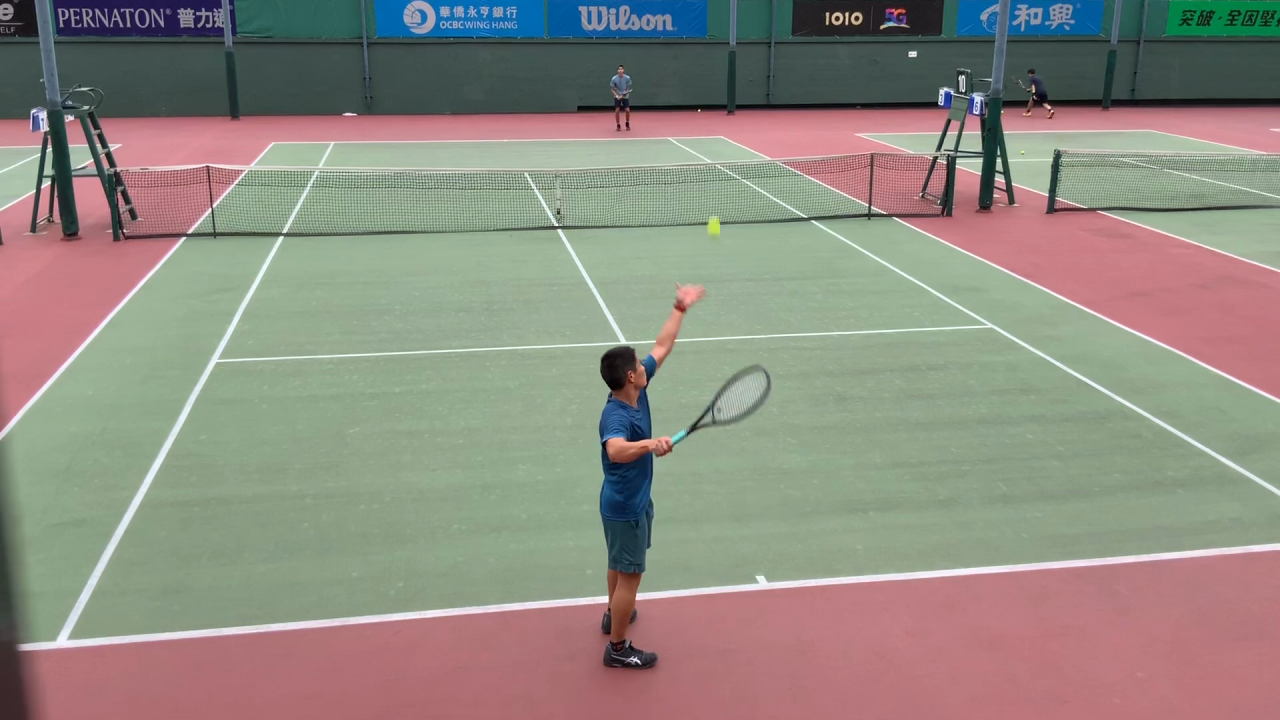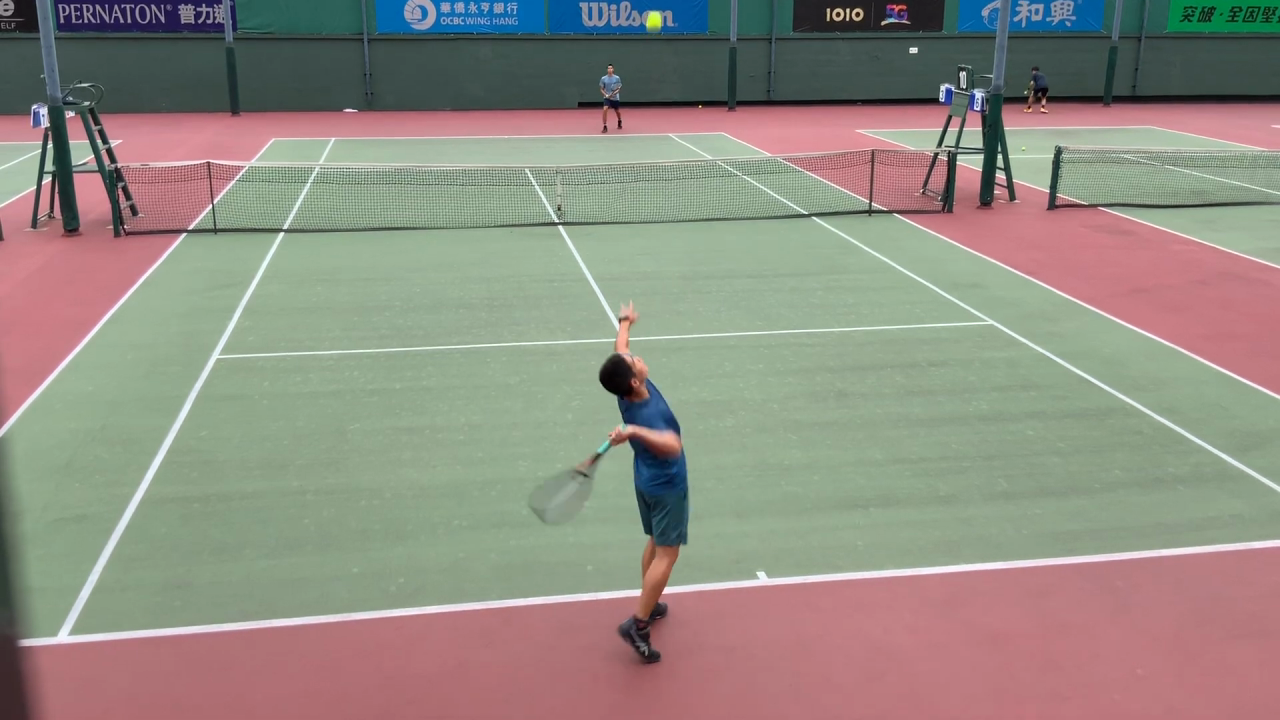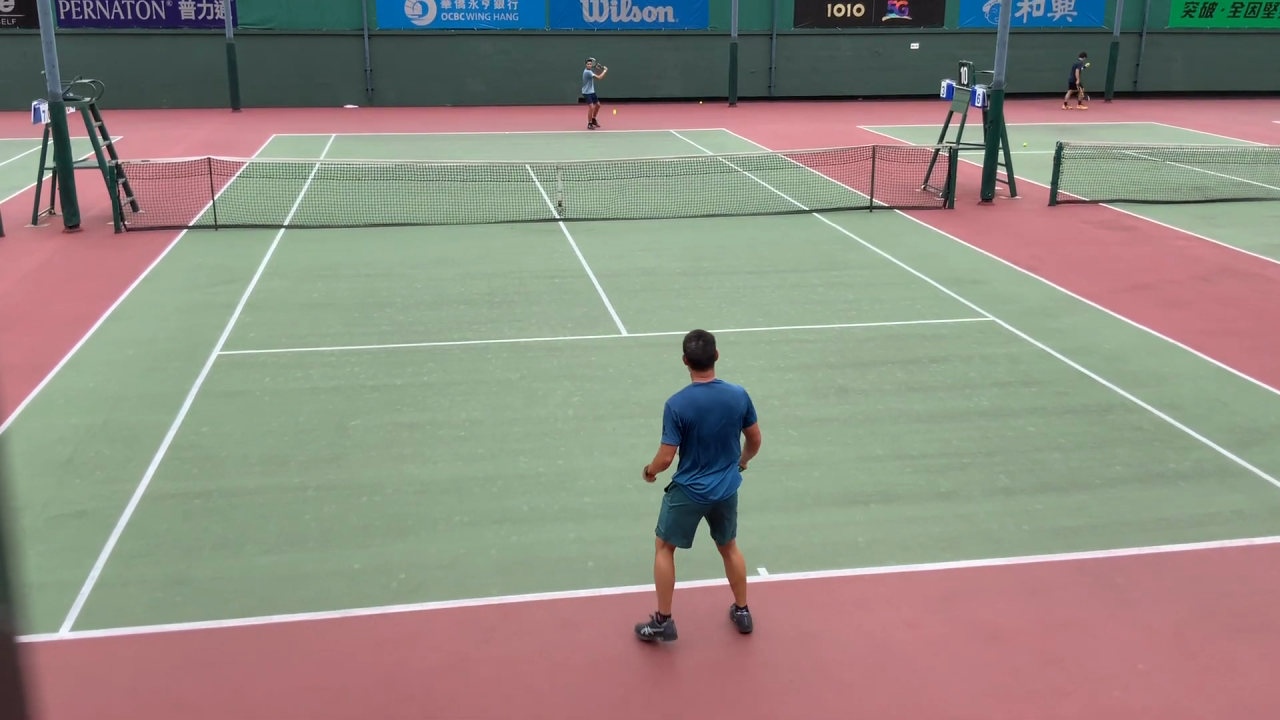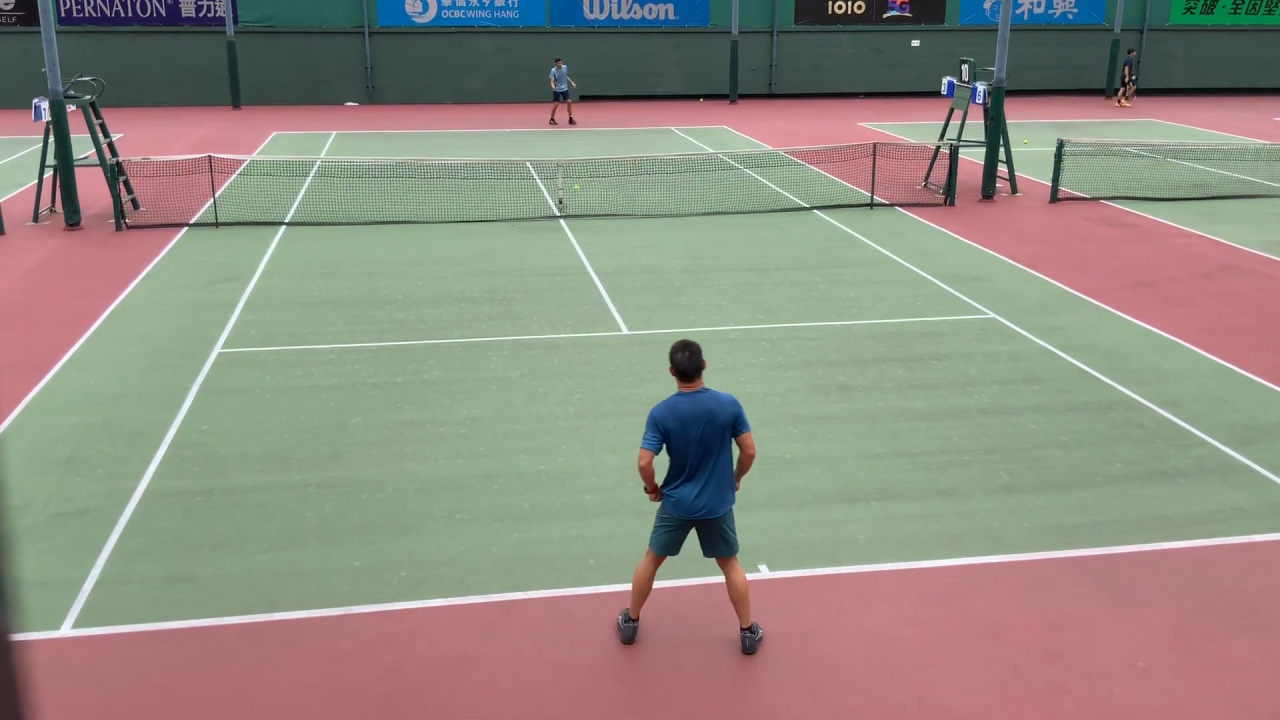
dt=1s
person 1, frame 1
left shoulder: (635, 391)
right shoulder: (615, 415)
left elbow: (661, 346)
right elbow: (616, 451)
left wrist: (680, 308)
right wrist: (649, 443)
left hip: (634, 500)
right hip: (624, 507)
left knee: (622, 565)
right knee: (630, 575)
left ankle: (615, 614)
right ankle: (617, 648)
person 1, frame 2
left shoulder: (628, 389)
right shoulder: (647, 413)
left elbow: (620, 350)
right elbow: (673, 448)
left wrist: (625, 322)
right wrist: (636, 431)
left hip: (653, 481)
right hip: (665, 485)
left knee: (658, 541)
right knee: (667, 553)
left ankle: (649, 606)
right ankle: (637, 623)
person 1, frame 3
left shoulder: (677, 404)
right shoulder: (739, 395)
left elbow: (666, 457)
right elbow: (755, 439)
left wrist: (649, 471)
right wrist: (743, 460)
left hip: (688, 492)
right hip: (726, 489)
left knee: (664, 548)
right knee: (728, 548)
left ankle: (663, 620)
right ankle: (742, 611)
person 1, frame 4
left shoulder: (661, 412)
right shoulder: (729, 405)
left elbow: (644, 463)
right elbow: (749, 451)
left wrist: (652, 488)
right wrist: (736, 478)
left hip: (676, 503)
right hip: (717, 504)
left knee: (652, 559)
right knee: (731, 565)
left ankle: (631, 621)
right ankle: (747, 631)
